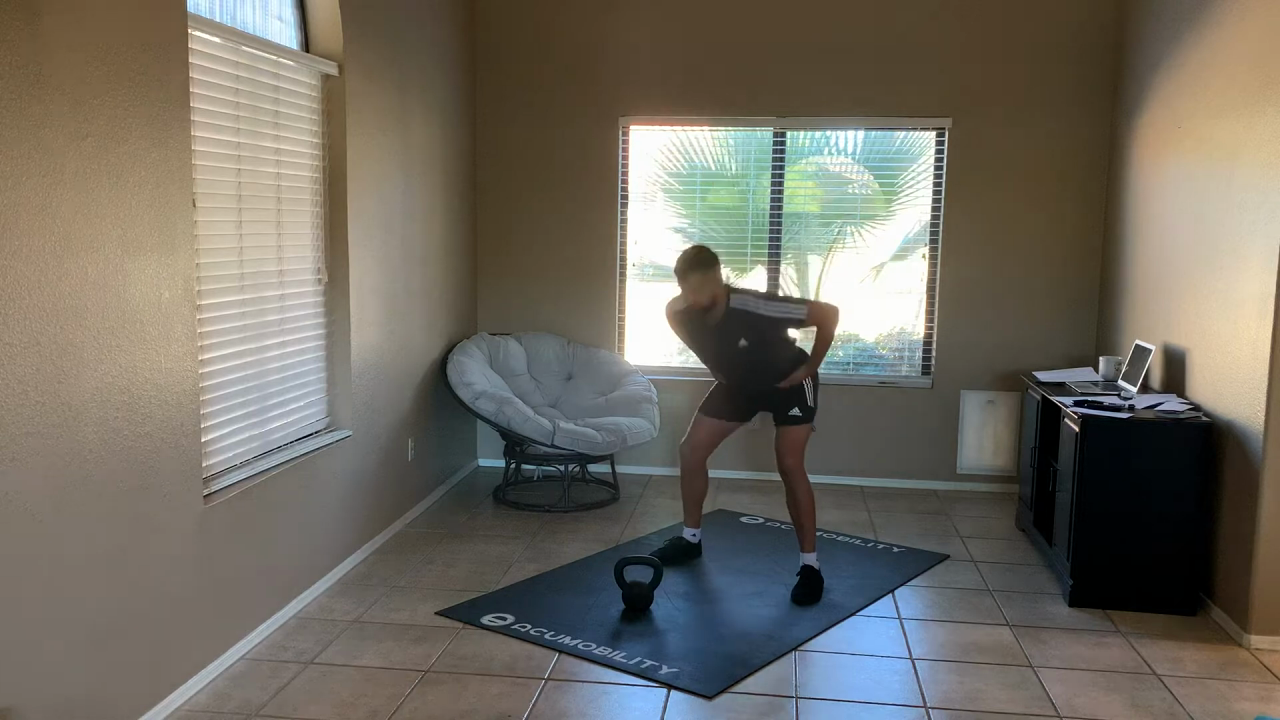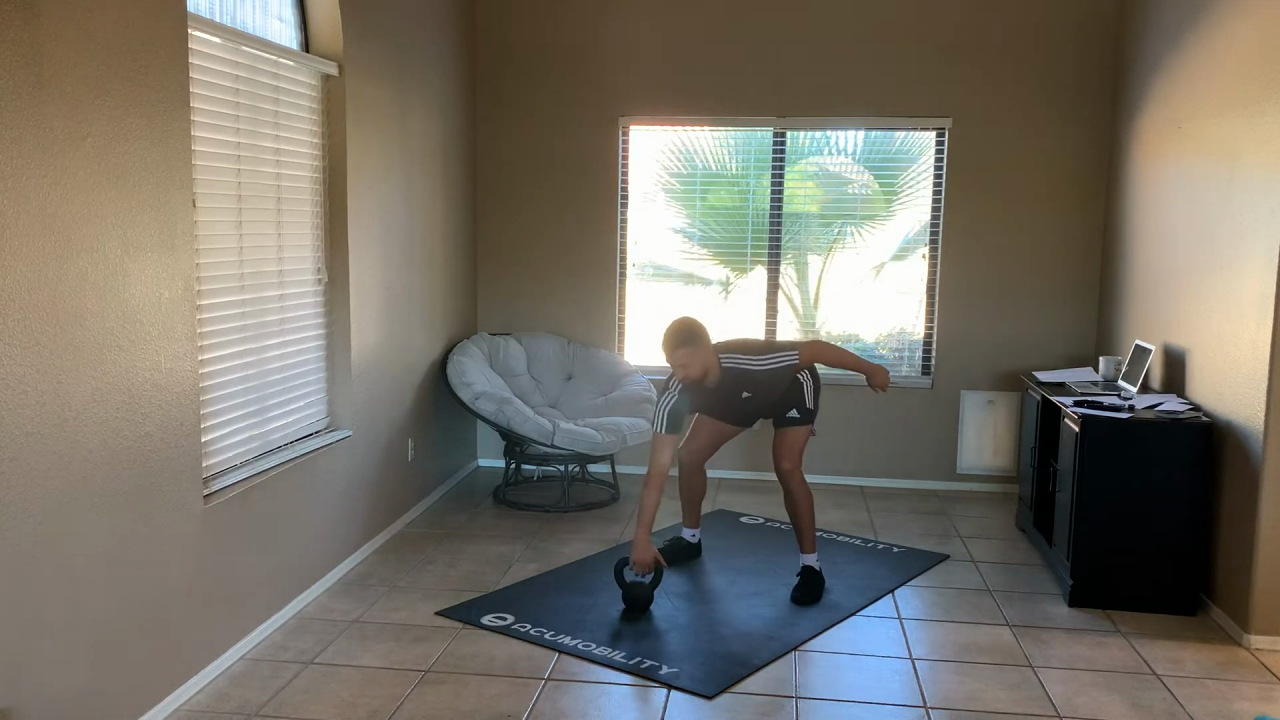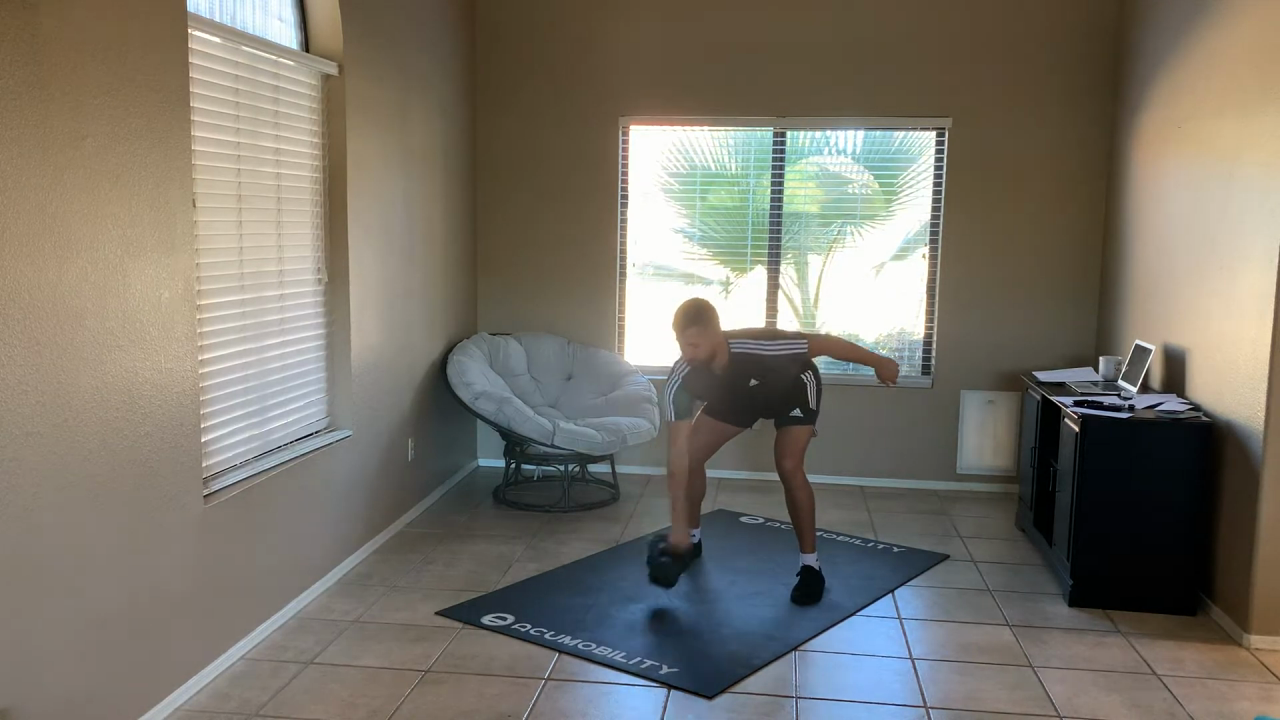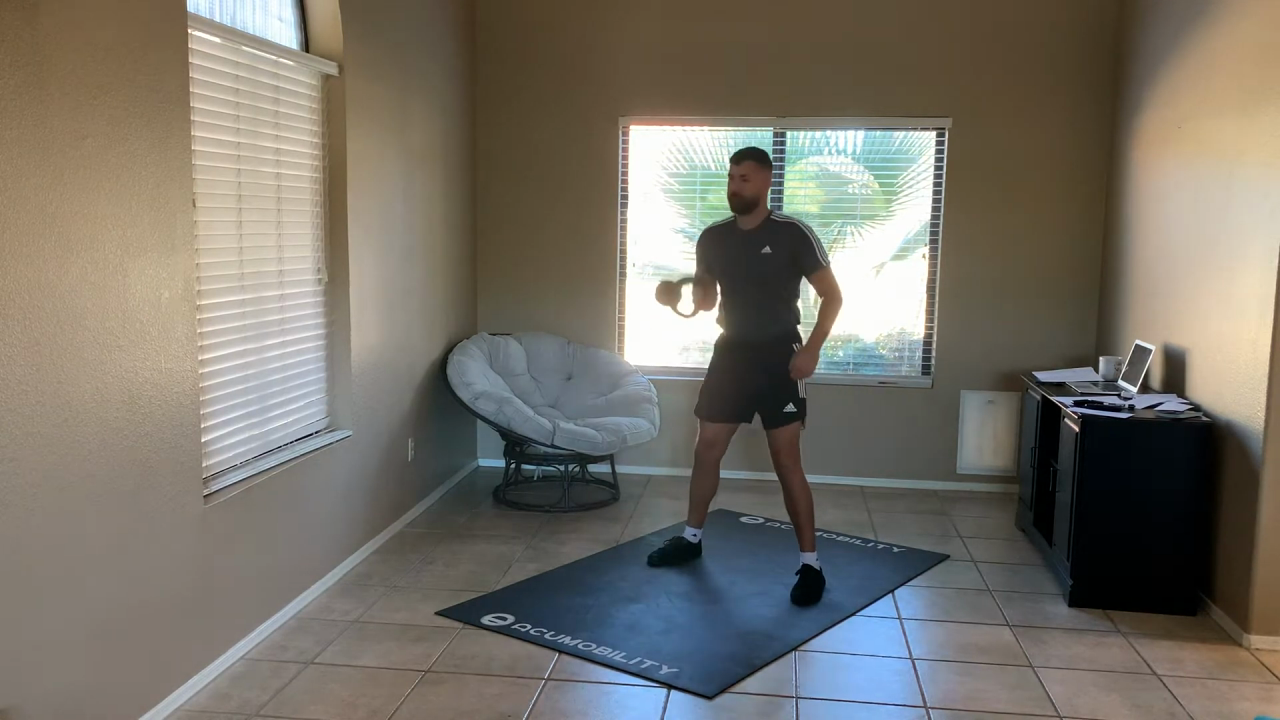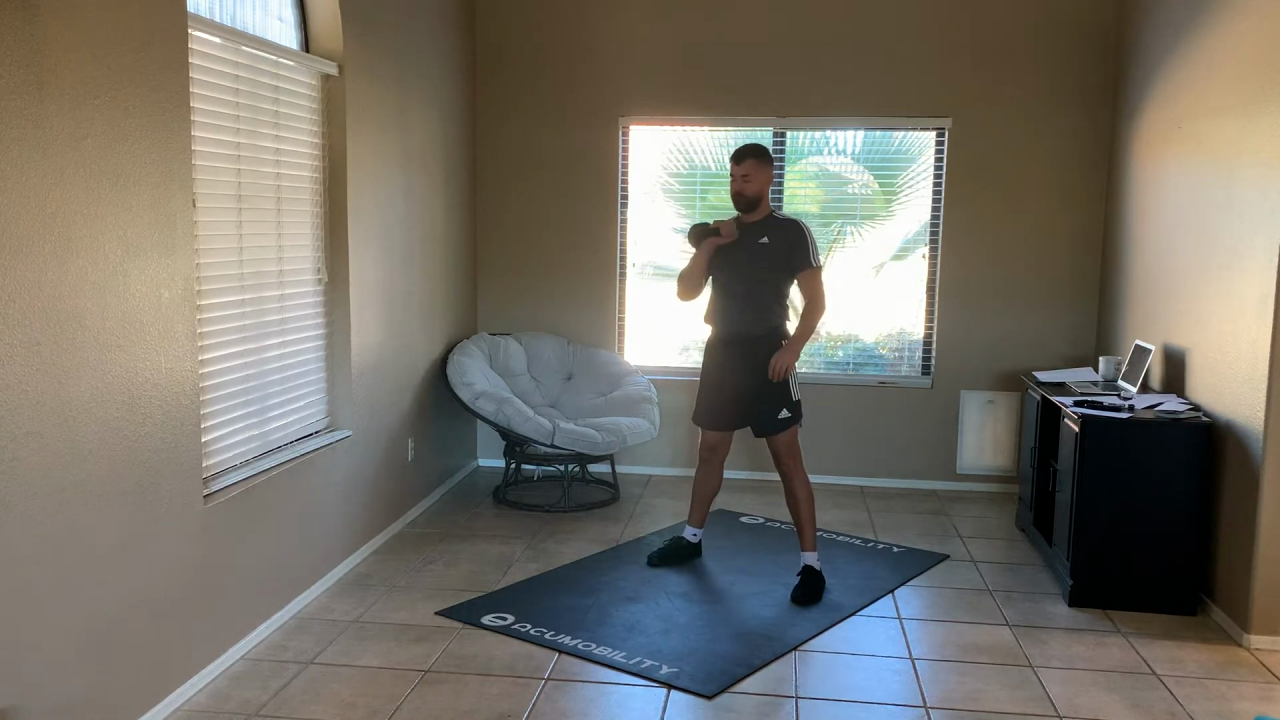
dt=1s
person 1, frame 1
left shoulder: (758, 308)
right shoulder: (682, 310)
left elbow: (829, 314)
left wrist: (810, 367)
left hip: (788, 382)
right hip: (736, 384)
left knee: (789, 464)
right knee: (691, 450)
left ankle: (810, 566)
right ankle: (690, 539)
person 1, frame 2
left shoulder: (750, 360)
right shoulder: (675, 395)
left elbow: (816, 349)
right elbow: (658, 468)
left wrist: (869, 369)
right wrist: (642, 538)
left hip: (792, 388)
left knee: (786, 468)
right knee: (689, 456)
left ankle: (811, 567)
right ankle: (690, 539)
person 1, frame 3
left shoulder: (759, 347)
right shoulder: (682, 378)
left elbow: (825, 343)
right elbow: (678, 452)
left wrist: (878, 363)
right wrist: (678, 524)
left hip: (793, 389)
right hip: (738, 397)
left knee: (789, 467)
right knee: (690, 456)
left ankle: (810, 567)
right ankle: (692, 540)
person 1, frame 4
left shoulder: (793, 234)
right shoulder: (713, 237)
left elbow: (832, 295)
right elbow: (706, 301)
left wrist: (812, 347)
right wrist: (700, 293)
left hip: (778, 354)
right hip: (730, 351)
left knee: (785, 460)
right knee: (706, 448)
left ankle: (810, 564)
right ankle: (691, 538)
person 1, frame 5
left shoulder: (791, 232)
right shoulder: (719, 232)
left elbow: (816, 300)
right elbow: (685, 291)
left wrist: (792, 349)
right wrist: (707, 246)
left hip: (768, 354)
right hip: (721, 351)
left knee: (787, 458)
right knee: (710, 450)
left ankle: (810, 564)
right ankle: (691, 537)
